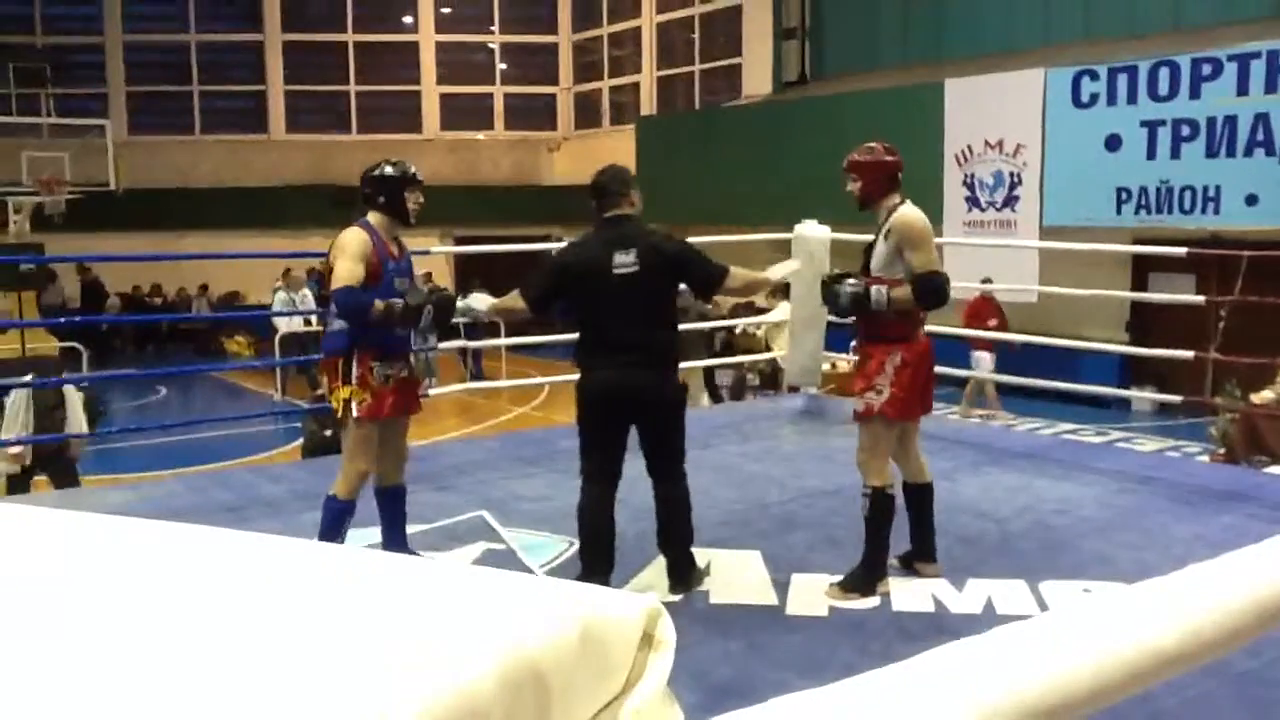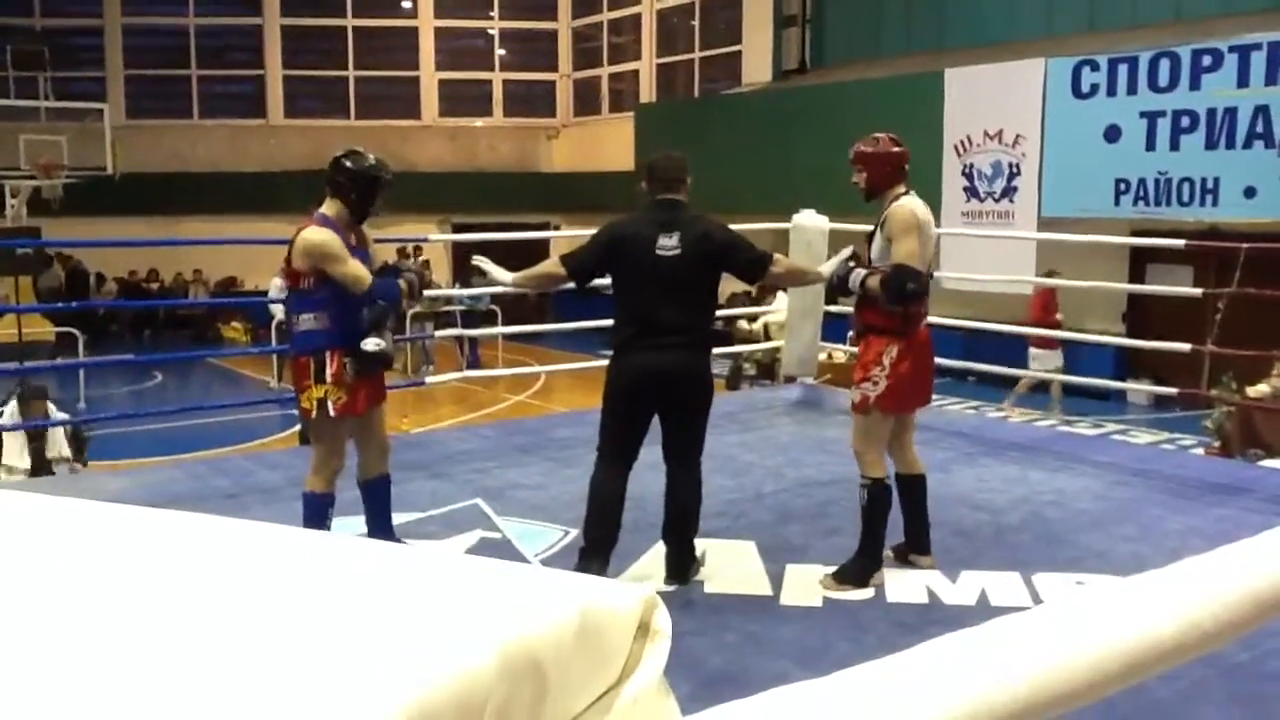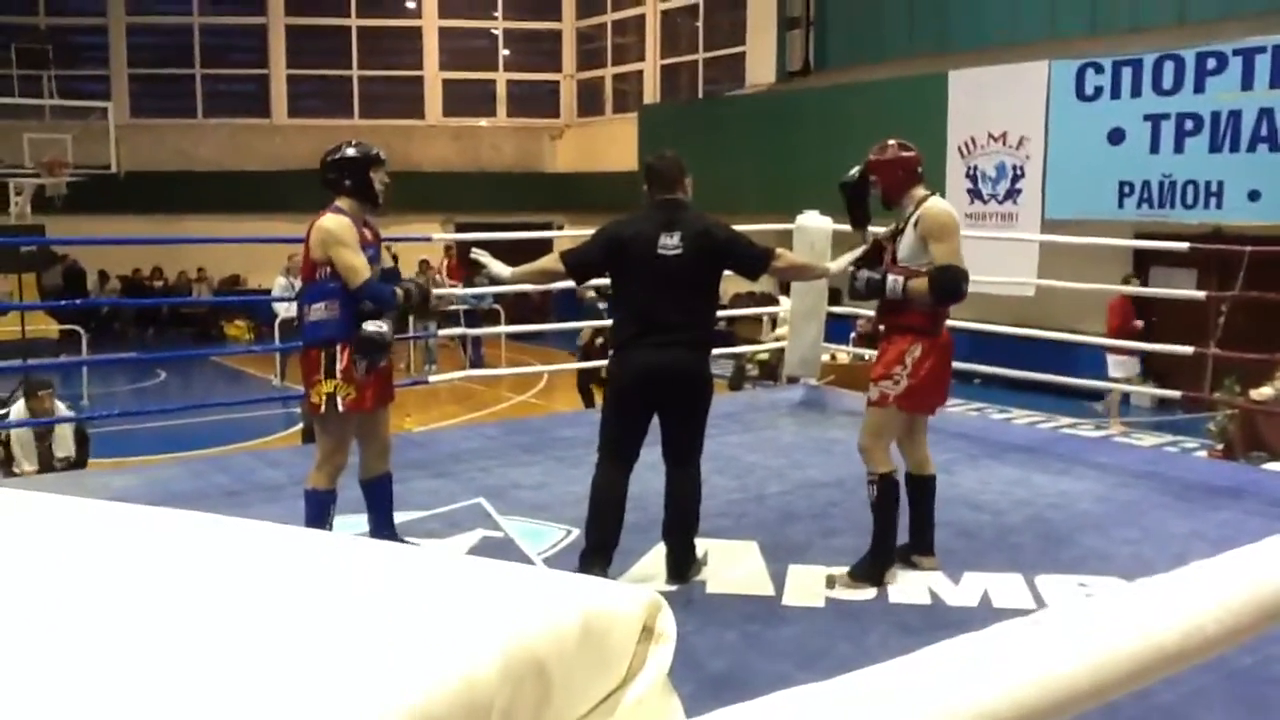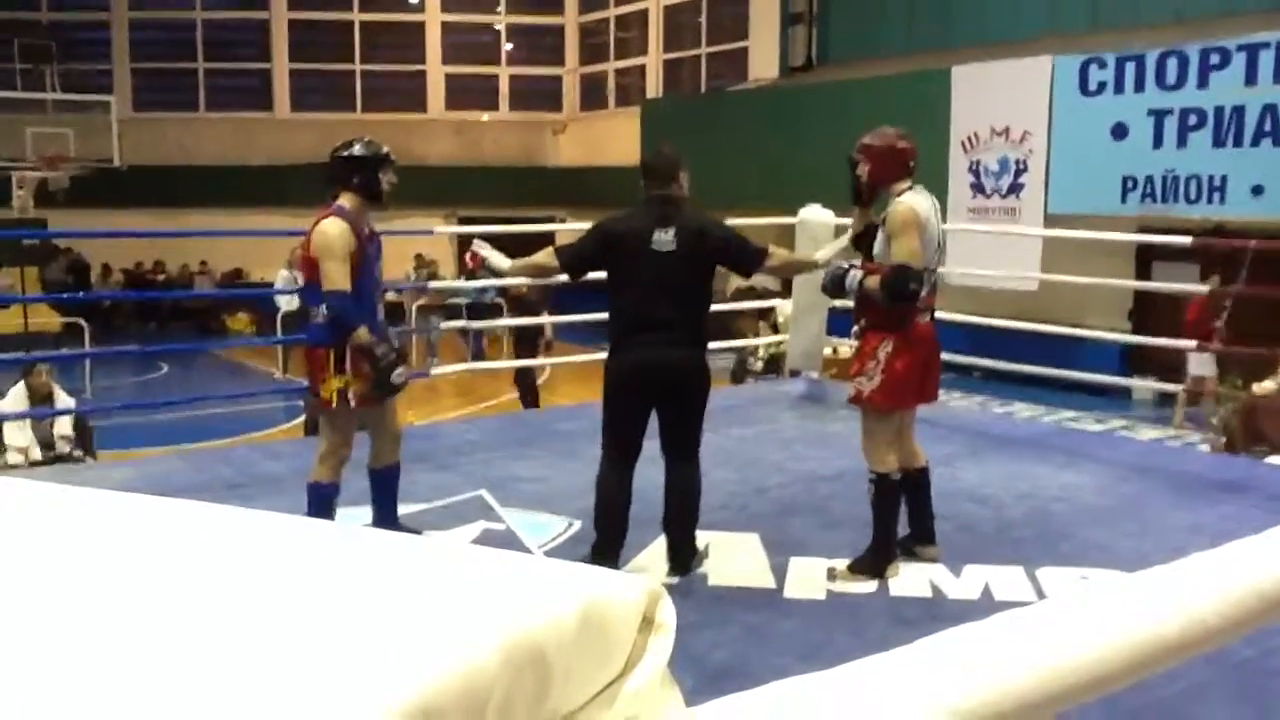
dt=0.7s
person 1, frame 1
left shoulder: (906, 220)
right shoulder: (891, 221)
left elbow: (933, 291)
left wrist: (869, 296)
right wrist: (854, 289)
left hip: (896, 354)
right hip: (894, 350)
left knee: (871, 459)
right knee: (905, 452)
left ankle: (872, 571)
right ankle: (923, 554)
person 1, frame 2
left shoulder: (902, 212)
right shoulder: (906, 210)
left elbow: (903, 286)
left wrist: (855, 278)
right wrist: (855, 267)
left hip: (891, 345)
right hip: (901, 342)
left knee: (867, 450)
right knee: (900, 445)
left ankle: (867, 563)
right ankle: (918, 545)
person 1, frame 3
left shoulder: (935, 214)
right shoulder: (906, 218)
left elbow: (952, 286)
right elbow: (870, 266)
left wrist: (888, 285)
right wrist: (858, 216)
left hip: (915, 346)
right hip: (903, 342)
left knee: (873, 444)
right knee: (912, 444)
left ankle: (880, 560)
right ankle: (921, 546)
person 1, frame 4
left shoulder: (904, 210)
right shoulder: (919, 201)
left elbow: (901, 285)
right elbow: (865, 241)
left wrist: (849, 281)
right wrist: (860, 198)
left hip: (893, 338)
right hip: (912, 334)
left knee: (877, 446)
right knee: (902, 438)
left ankle: (881, 554)
right ankle: (922, 536)
person 2, frame 1
left shoulder: (576, 254)
right shoulder: (665, 245)
left elbow: (524, 304)
right elbow: (728, 283)
left wrist: (487, 306)
right wrist: (771, 278)
left hip: (600, 383)
right hip: (657, 381)
left knee: (598, 482)
right knee: (669, 478)
left ankle: (594, 580)
right ankle: (682, 571)
person 2, frame 2
left shoulder: (622, 231)
right shoulder: (710, 233)
left elbow: (560, 270)
right elbow: (774, 269)
left wrist: (511, 279)
right wrist: (820, 274)
left hip: (632, 365)
right hip: (689, 367)
left knee: (612, 464)
right knee: (683, 465)
left ankle: (592, 563)
right ankle: (680, 562)
person 2, frame 3
left shoulder: (622, 232)
right shoulder: (710, 232)
left elbow: (561, 266)
right elbow: (777, 263)
left wrist: (509, 273)
right wrist: (829, 270)
left hip: (633, 364)
right hip: (689, 366)
left knee: (613, 463)
right knee: (683, 464)
left ankle: (595, 563)
right ankle: (681, 562)
person 2, frame 4
left shoulder: (617, 228)
right shoulder: (704, 229)
left elbow: (557, 260)
right elbow: (768, 261)
left wrist: (509, 266)
right wrist: (816, 261)
left hip: (629, 360)
right hip: (685, 361)
left knee: (618, 460)
right knee: (682, 459)
left ankle: (605, 557)
right ankle: (682, 554)
person 3, frame 1
left shoulder: (398, 246)
right shoulder: (356, 239)
right elbow: (346, 300)
left wrist: (430, 305)
right wrist: (401, 309)
left hip: (394, 366)
right hip: (358, 368)
left knee: (393, 462)
right knee: (357, 468)
left ankle: (396, 549)
person 3, frame 2
left shoulder: (355, 233)
right shoulder: (316, 239)
left elbow: (377, 291)
right elbow: (373, 291)
left wrist: (380, 334)
right wrist: (408, 283)
left hip: (357, 357)
right hip: (325, 364)
left knee: (376, 448)
right knee: (329, 462)
left ankle: (382, 538)
person 3, frame 3
left shoulder: (368, 229)
right shoulder: (332, 226)
left elbow: (388, 285)
right elbow: (368, 292)
left wrist: (384, 320)
right wrist: (409, 294)
left hip: (368, 354)
right hip: (334, 357)
left knee: (377, 447)
right knee: (332, 457)
left ankle: (384, 536)
person 3, frame 4
left shoulder: (363, 226)
right shoulder: (333, 230)
right elbow: (339, 305)
left wrist: (383, 347)
right wrist: (377, 354)
left hip: (366, 350)
right hip: (340, 355)
left knee: (388, 437)
right knee: (336, 450)
left ankle: (386, 525)
